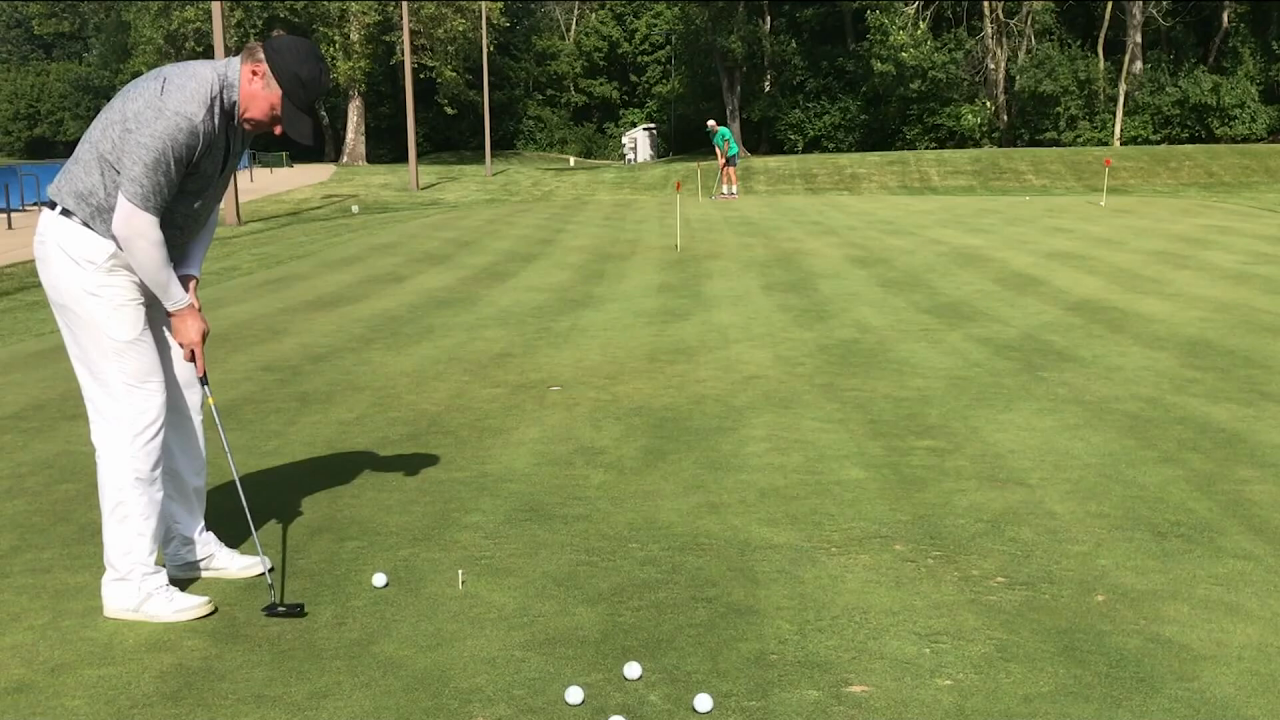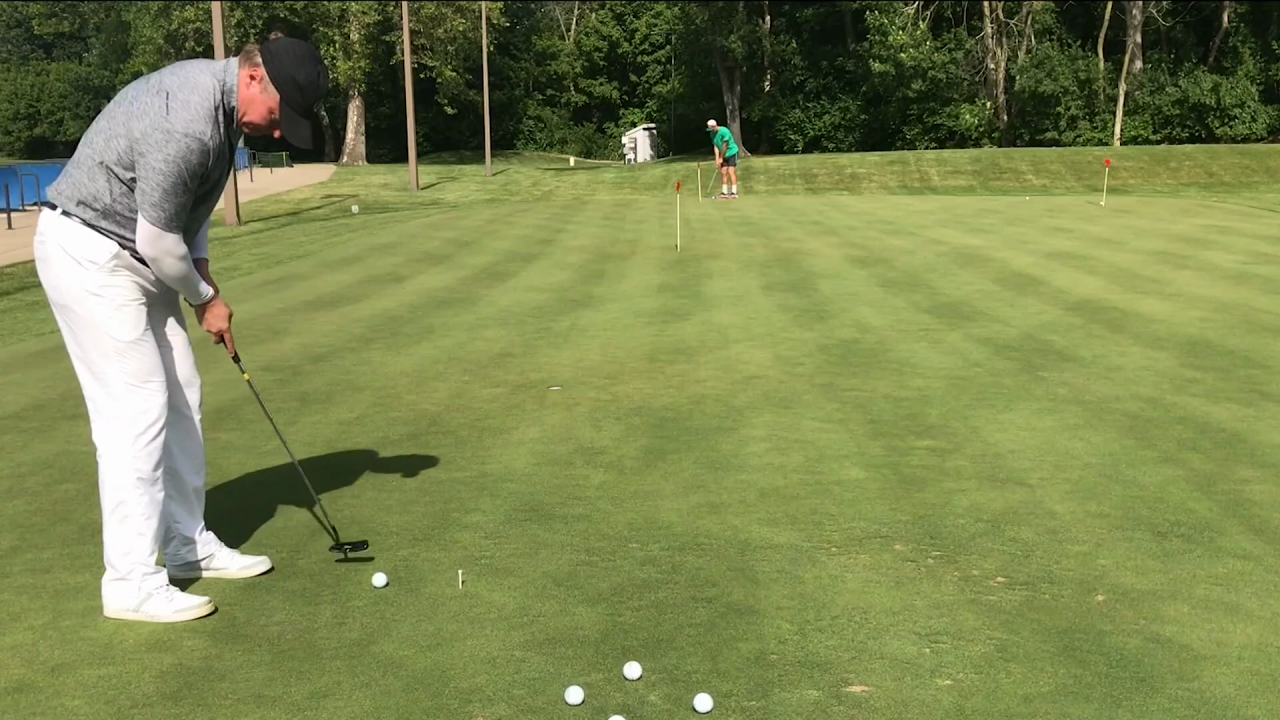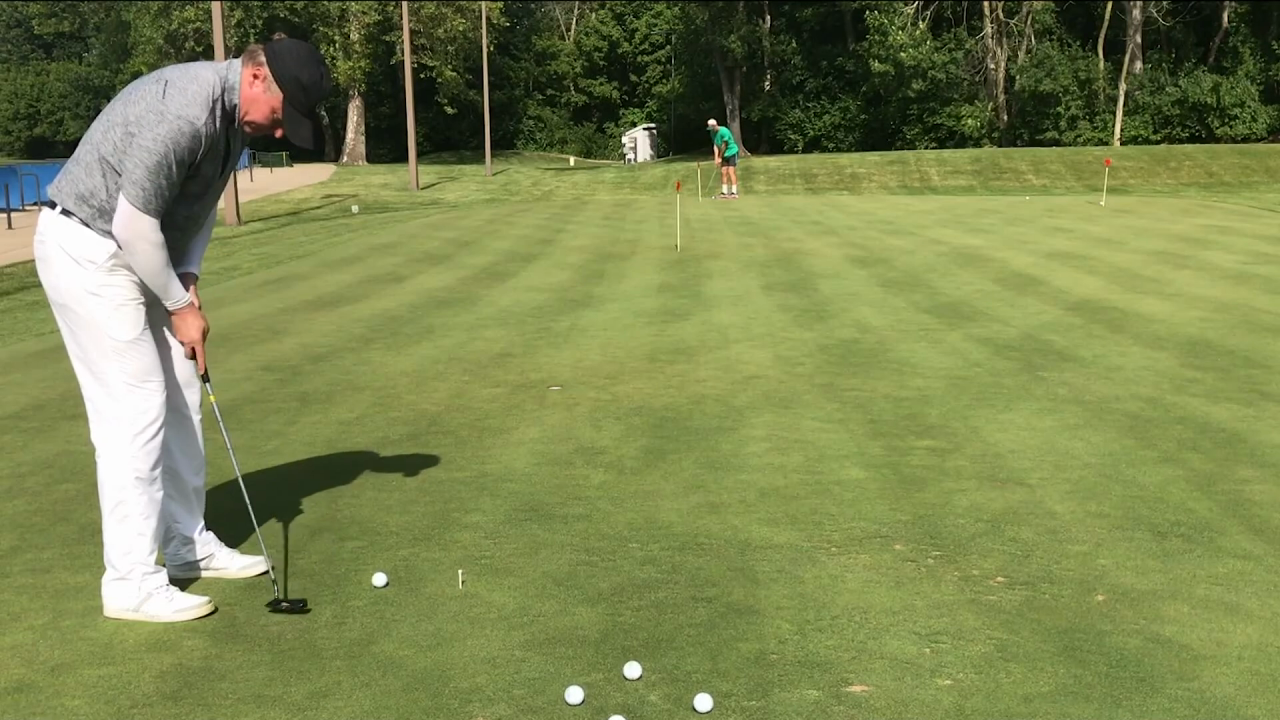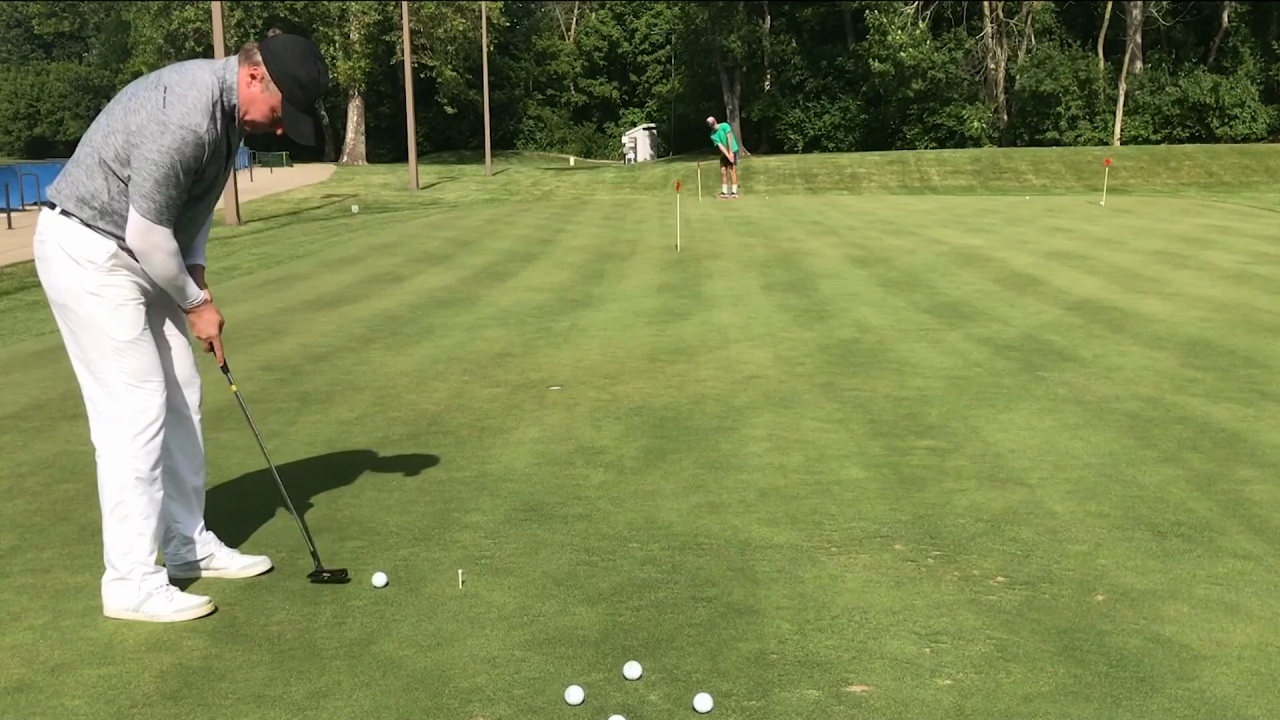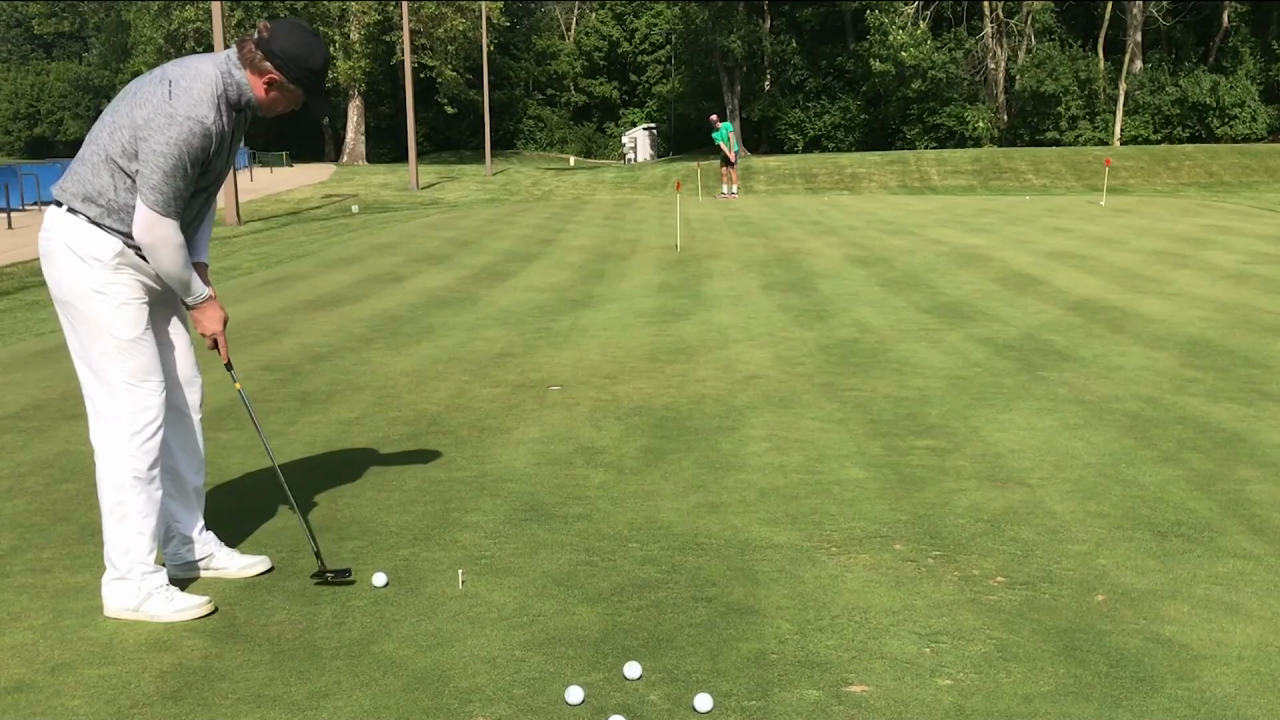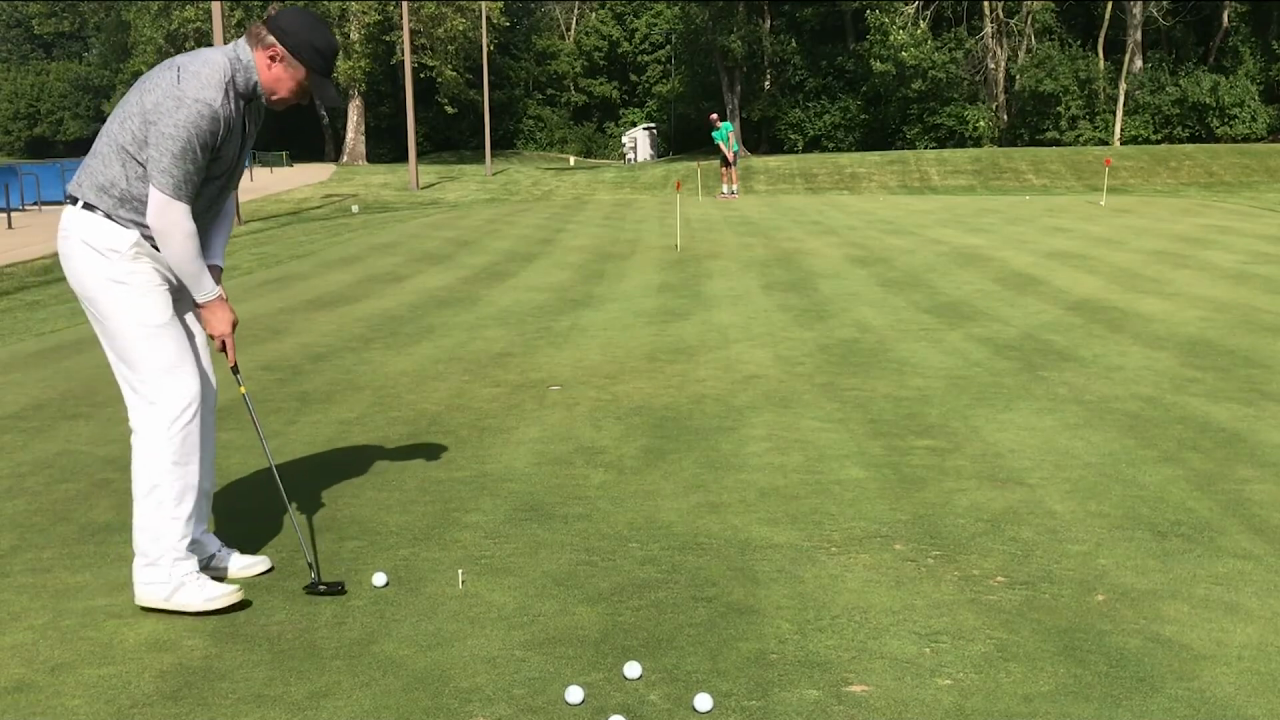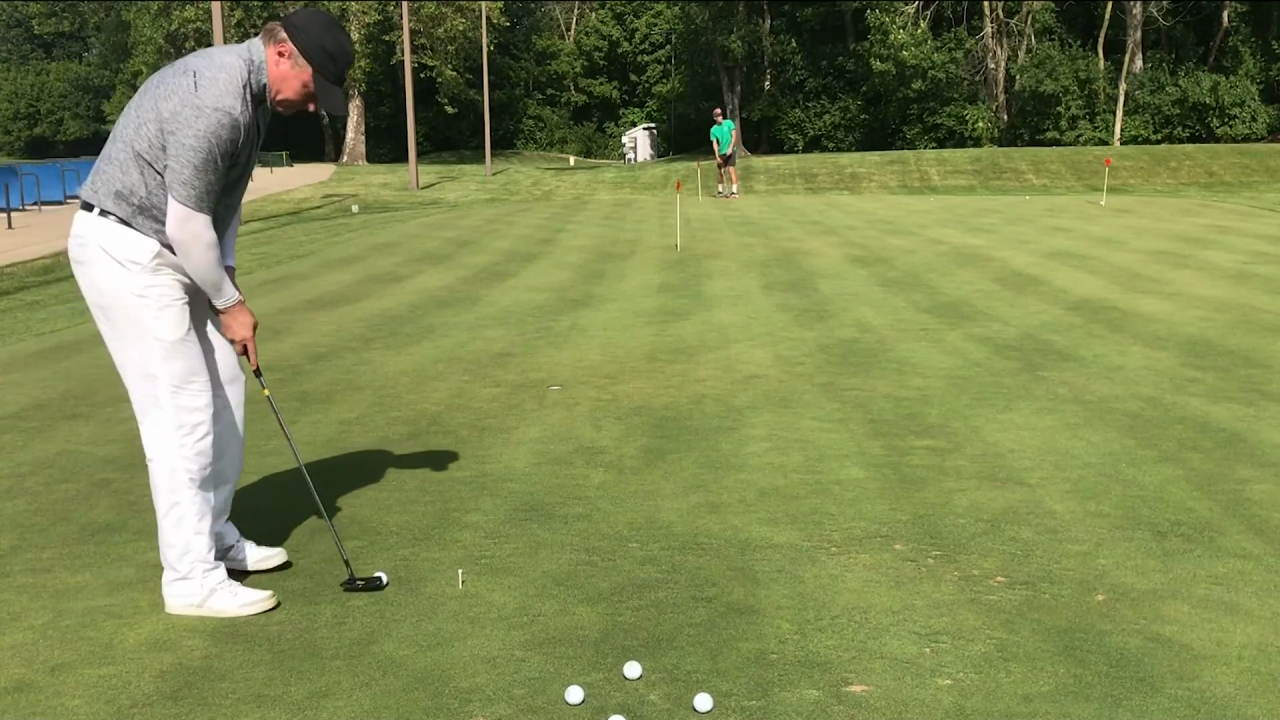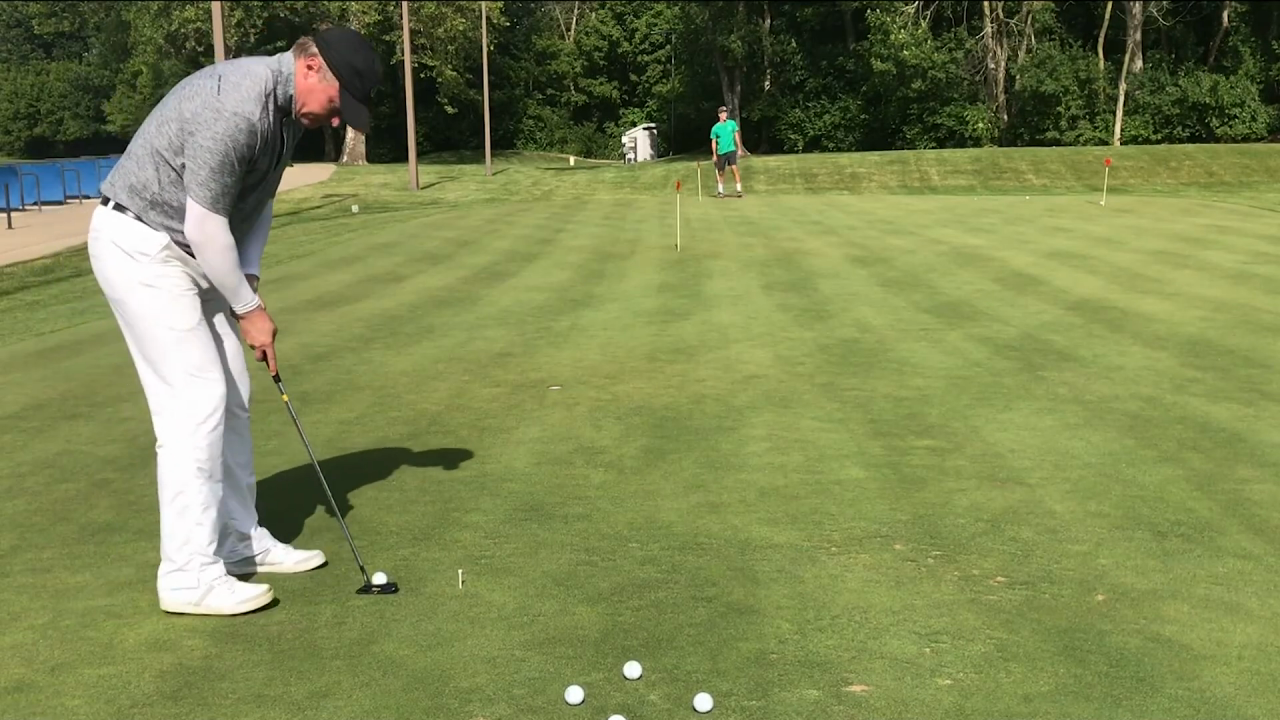
dt=0.5s
person 1, frame 1
left shoulder: (235, 111)
right shoulder: (180, 106)
left elbow: (202, 202)
right elbow: (133, 222)
left wrist: (188, 280)
right wrist: (178, 308)
left hip: (138, 254)
right hip: (87, 250)
left knee: (180, 399)
right knee: (134, 407)
left ankle: (187, 545)
right ankle: (131, 582)
person 1, frame 2
left shoulder: (225, 99)
right shoulder: (186, 122)
right elbow: (158, 237)
left wrist: (201, 262)
right wrist: (204, 298)
left hip: (132, 252)
right hip: (87, 251)
left knee: (179, 396)
right knee: (136, 407)
left ankle: (188, 545)
right ankle: (131, 582)
person 1, frame 3
left shoulder: (231, 108)
right shoulder: (182, 110)
left elbow: (199, 201)
right elbow: (133, 224)
left wrist: (187, 279)
right wrist: (178, 306)
left hip: (134, 253)
right hip: (86, 249)
left knee: (178, 398)
right knee: (134, 407)
left ankle: (187, 545)
right ankle: (130, 583)
person 1, frame 4
left shoulder: (225, 99)
right shoulder: (182, 118)
right elbow: (146, 234)
left wrist: (194, 268)
right wrist: (195, 303)
left hip: (132, 254)
right hip: (87, 251)
left knee: (178, 396)
right knee: (134, 408)
left ankle: (188, 544)
right ankle: (130, 581)
person 1, frame 5
left shoulder: (227, 89)
right shoulder: (189, 112)
right elbow: (154, 228)
left wrist: (200, 268)
right wrist: (200, 299)
left hip: (134, 250)
right hip: (94, 249)
left knee: (179, 397)
right knee: (134, 408)
left ankle: (187, 545)
right ankle: (131, 582)
person 1, frame 6
left shoulder: (245, 93)
right shoulder: (196, 96)
left elbow: (219, 193)
right elbow: (166, 213)
left wrist: (212, 275)
right wrist: (208, 299)
left hip: (154, 245)
right hip: (110, 243)
left knee: (193, 395)
right knee: (169, 396)
left ankle: (192, 544)
right ankle: (163, 570)
person 1, frame 7
left shoulder: (248, 86)
right shoulder: (215, 102)
right elbow: (187, 225)
left wrist: (227, 277)
right wrist: (230, 303)
left hip: (159, 249)
right hip: (125, 250)
left knee: (222, 389)
right knee: (180, 410)
left ankle: (212, 535)
right ankle: (191, 579)
person 1, frame 8
left shoulder: (283, 106)
right shoulder: (236, 105)
left elbow: (254, 203)
right elbow: (205, 224)
left wrist: (249, 283)
right wrist: (248, 309)
left hip: (185, 249)
right hip: (139, 244)
left knee: (229, 397)
right knee: (195, 398)
left ankle: (240, 542)
right ankle: (189, 573)
